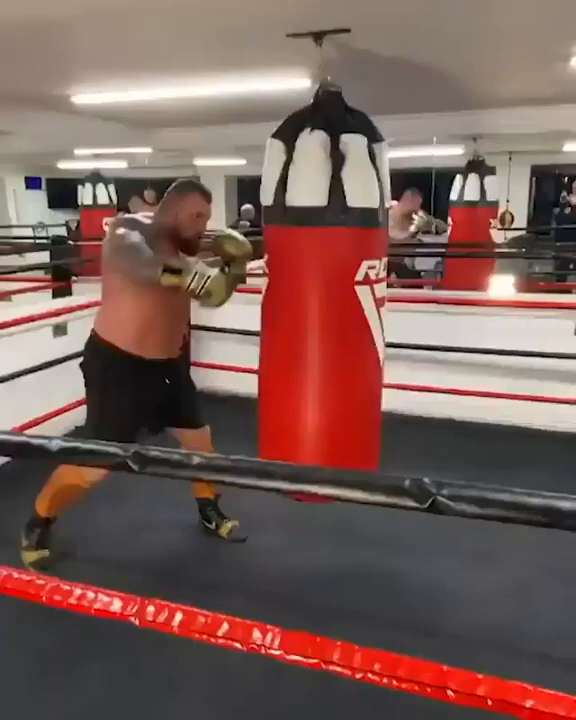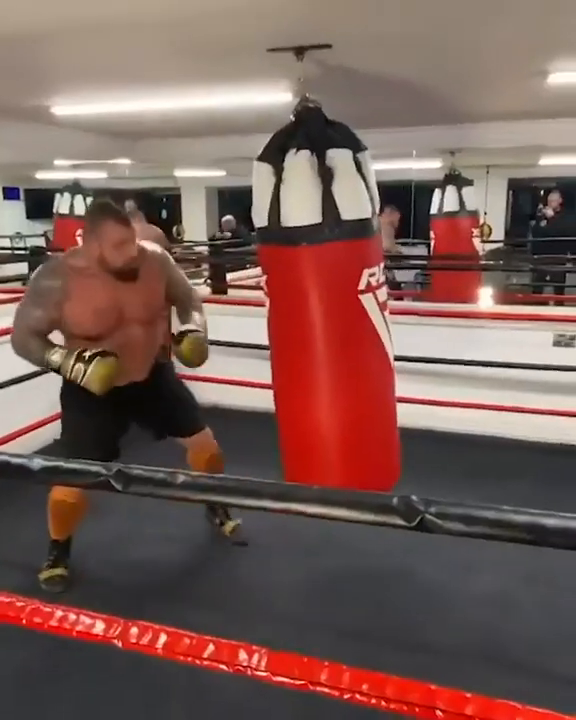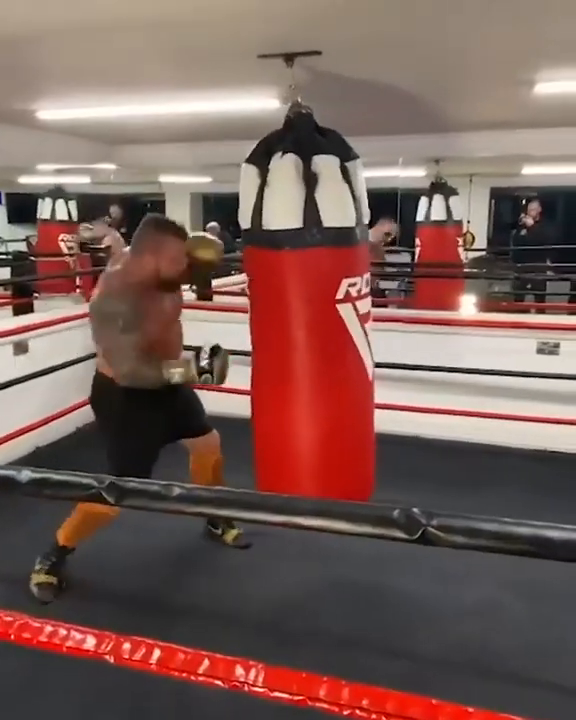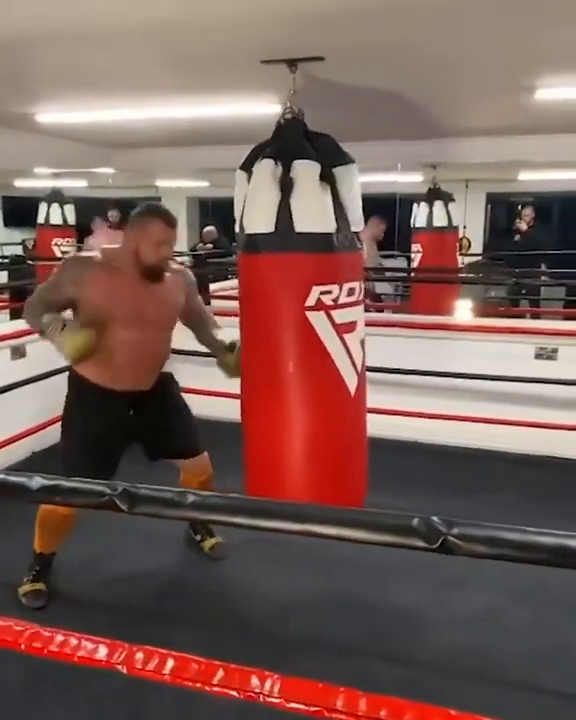
dt=0.5s
person 1, frame 1
left shoulder: (183, 250)
right shoulder: (133, 231)
left elbow: (215, 293)
right elbow: (134, 262)
left wrist: (232, 265)
right wrist: (192, 278)
left hip: (166, 363)
right hip: (116, 363)
left knee: (199, 438)
right knee: (98, 462)
left ankle: (209, 510)
right ankle: (39, 524)
person 1, frame 2
left shoulder: (155, 259)
right shoulder: (57, 278)
left elbow: (185, 298)
right elbow: (23, 337)
left wrist: (193, 330)
right wrist: (72, 362)
left hip: (151, 375)
right hip: (92, 391)
left knee: (203, 440)
left ankle: (217, 509)
right ankle: (58, 551)
person 1, frame 3
left shoulder: (155, 262)
right shoulder: (118, 296)
left elbow: (188, 270)
right elbow: (126, 370)
left wrist: (200, 256)
right wrist: (188, 369)
left hip: (166, 384)
right hip: (126, 395)
left knee: (208, 442)
left ankle: (216, 520)
right ankle: (53, 556)
person 1, frame 4
left shoulder: (178, 278)
right shoulder: (85, 270)
left elbow: (201, 321)
right elbow: (35, 308)
left wrist: (223, 349)
right wrist: (59, 327)
left hip: (155, 391)
right hip: (94, 395)
left knee: (198, 463)
left ankle: (198, 528)
right ankle: (40, 565)
